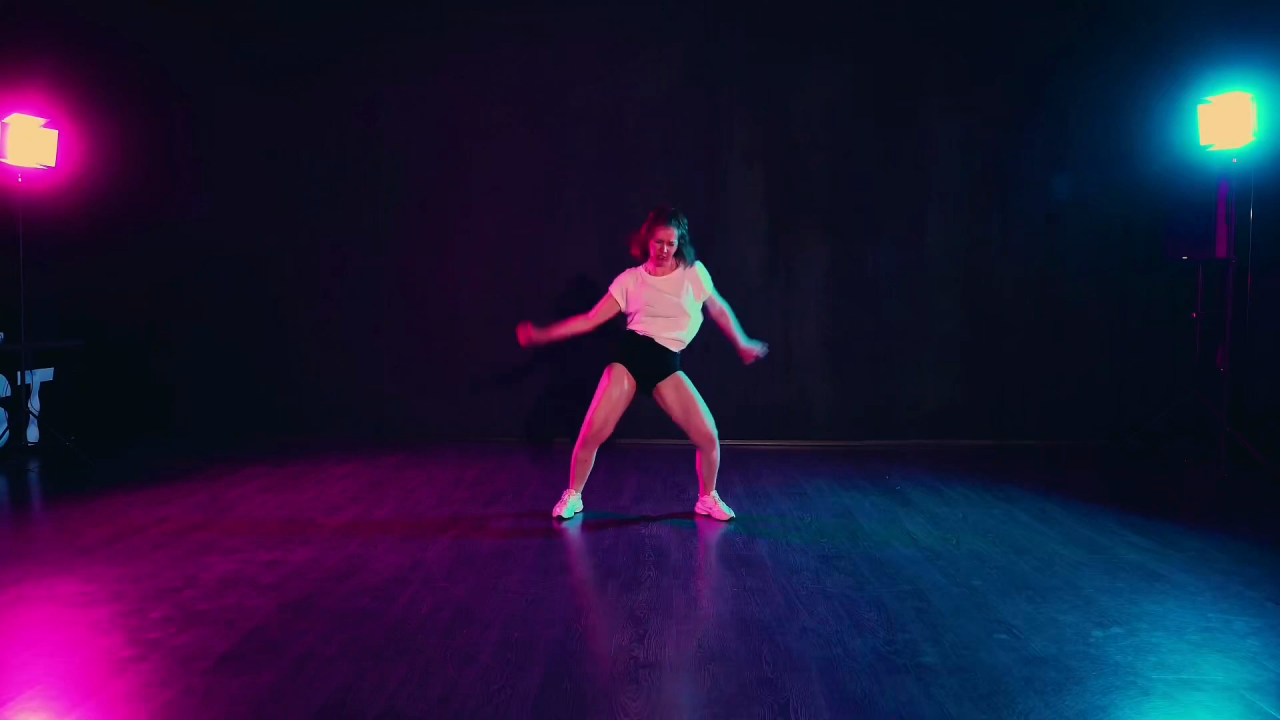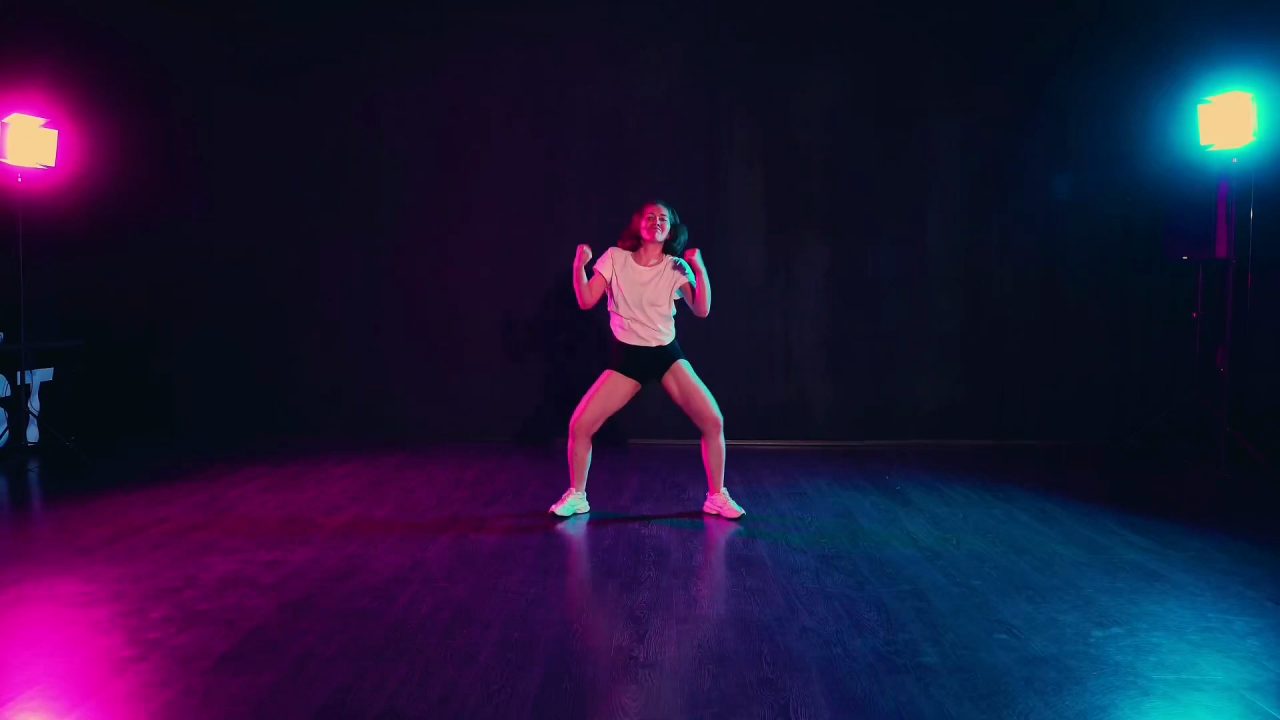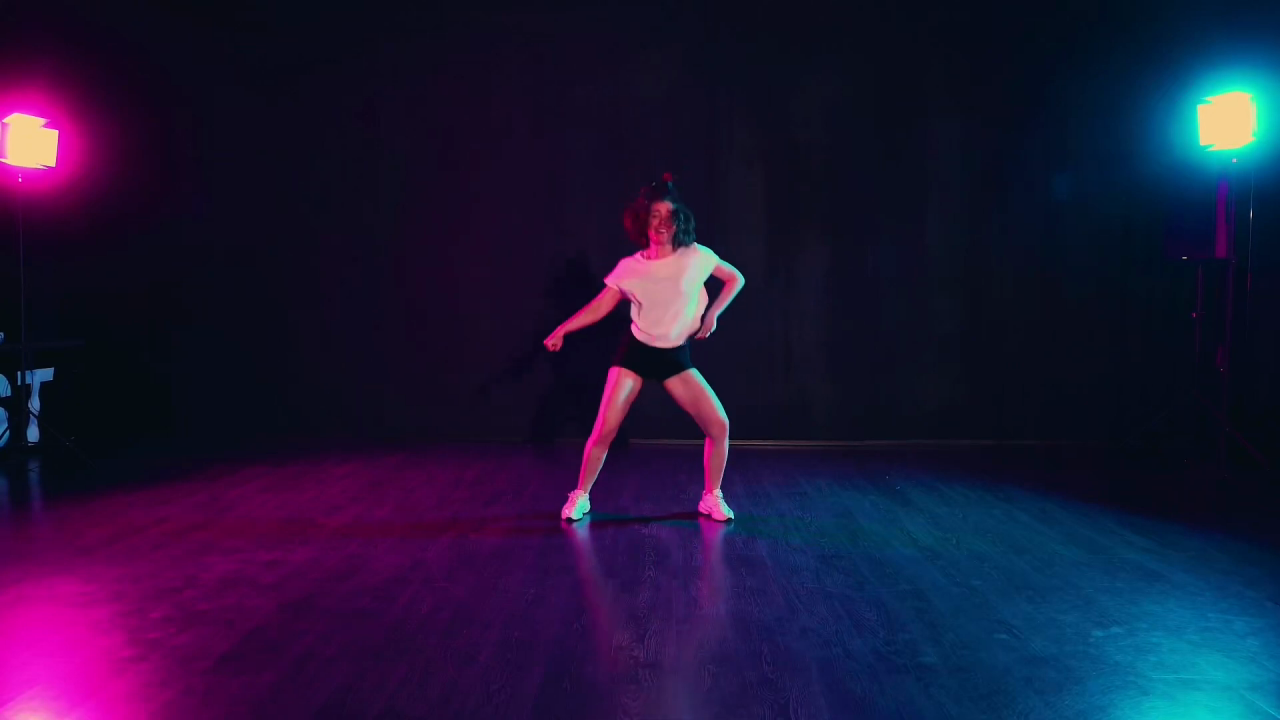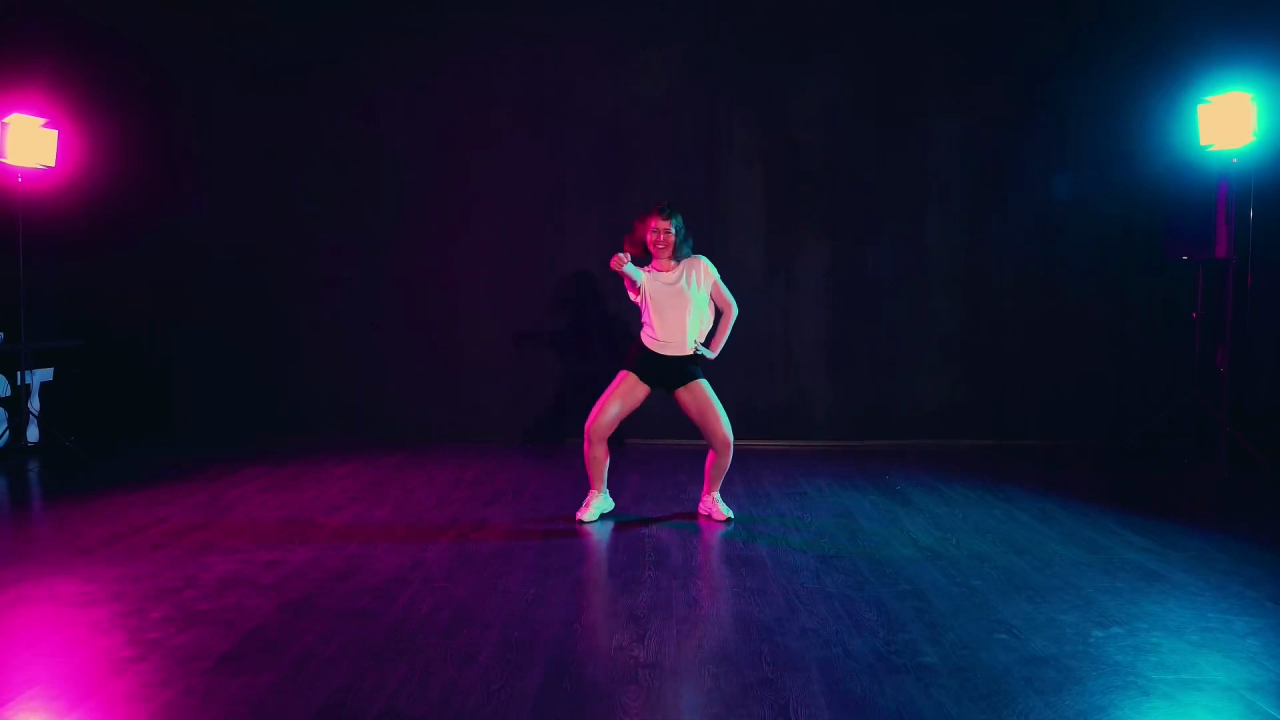
dt=0.7s
person 1, frame 1
left shoulder: (693, 271)
right shoulder: (630, 279)
left elbow: (718, 308)
right elbow: (592, 319)
left wrist: (742, 343)
right wrist: (543, 334)
left hip: (666, 365)
right hip: (629, 356)
left knee: (707, 436)
right knee: (593, 433)
left ankle: (708, 498)
right ankle: (572, 496)
person 1, frame 2
left shoulder: (677, 268)
right shoulder: (614, 258)
left elbow: (702, 310)
right elbow: (585, 301)
left wrist: (699, 269)
right wrist: (579, 265)
left hip: (666, 356)
right hip: (627, 358)
left knee: (712, 421)
right knee: (580, 424)
left ankle: (717, 496)
right ankle: (576, 494)
person 1, frame 3
left shoulder: (696, 255)
right shoulder: (629, 267)
left elbow: (736, 279)
right elbow: (598, 307)
left wrist: (713, 314)
right wrist: (562, 330)
left hip: (675, 357)
right hip: (636, 352)
left knee: (719, 425)
right knee: (605, 430)
left ankle: (712, 496)
right ankle: (580, 495)
person 1, frame 4
left shoulder: (700, 267)
right shoulder: (637, 273)
left elbow: (730, 308)
right elbow: (637, 280)
left wrist: (714, 349)
right wrist: (623, 270)
left hip: (686, 365)
right hip: (645, 361)
left knee: (723, 440)
right knee: (595, 429)
left ankle: (710, 498)
right ankle: (598, 496)
